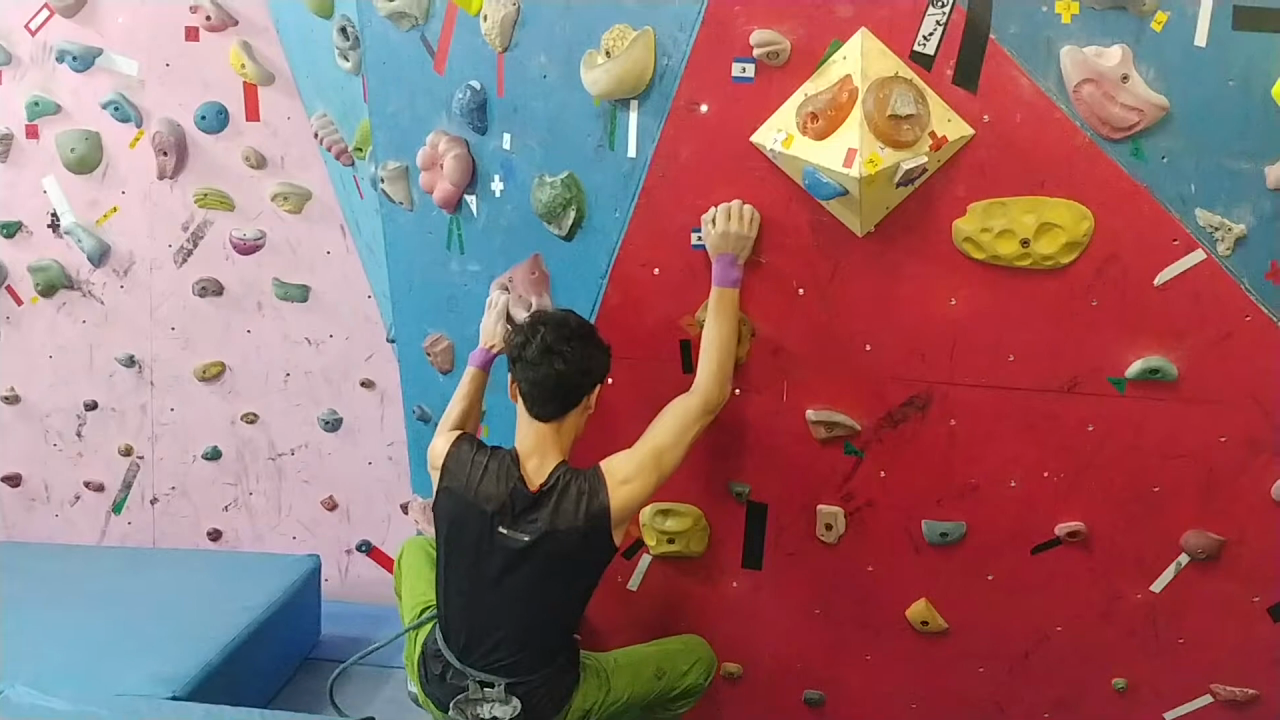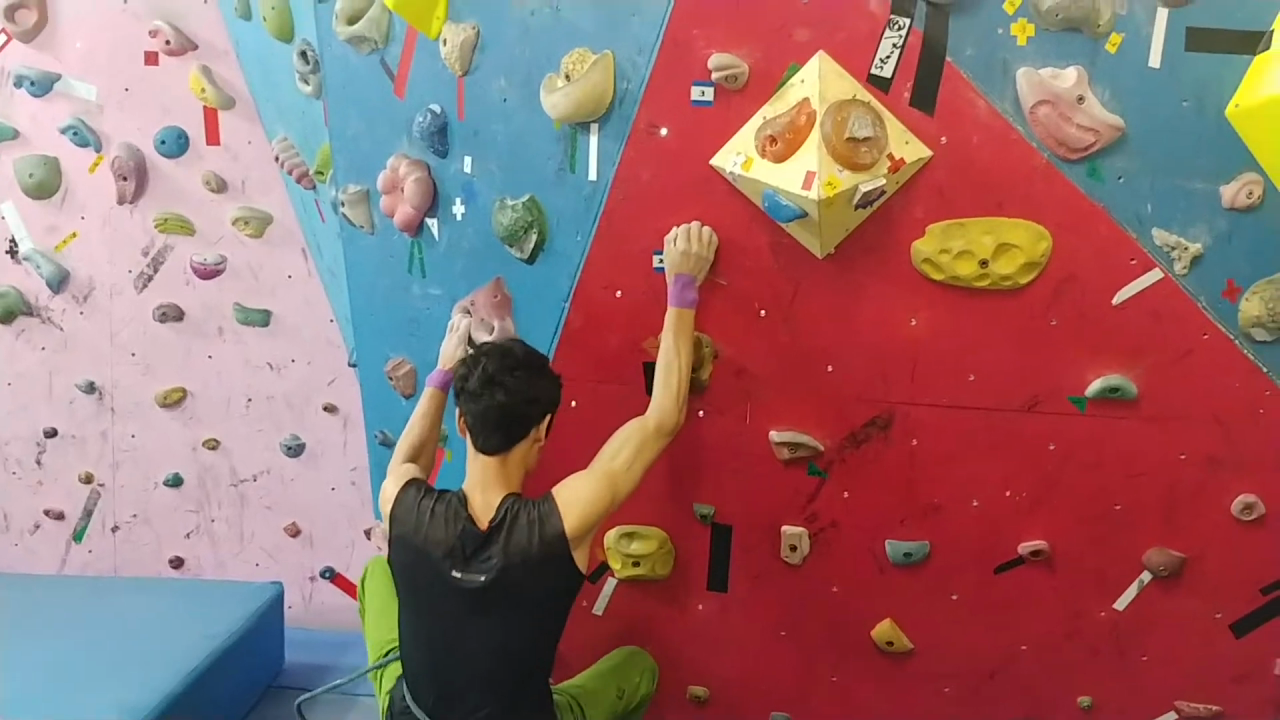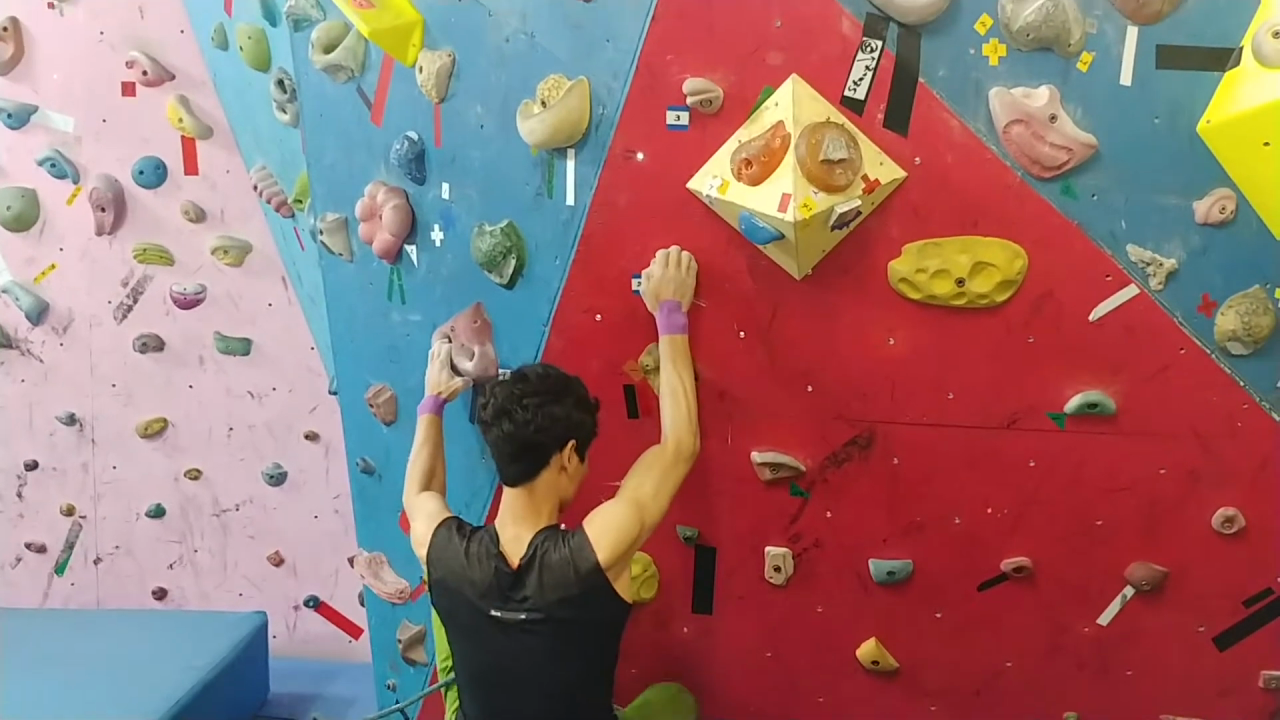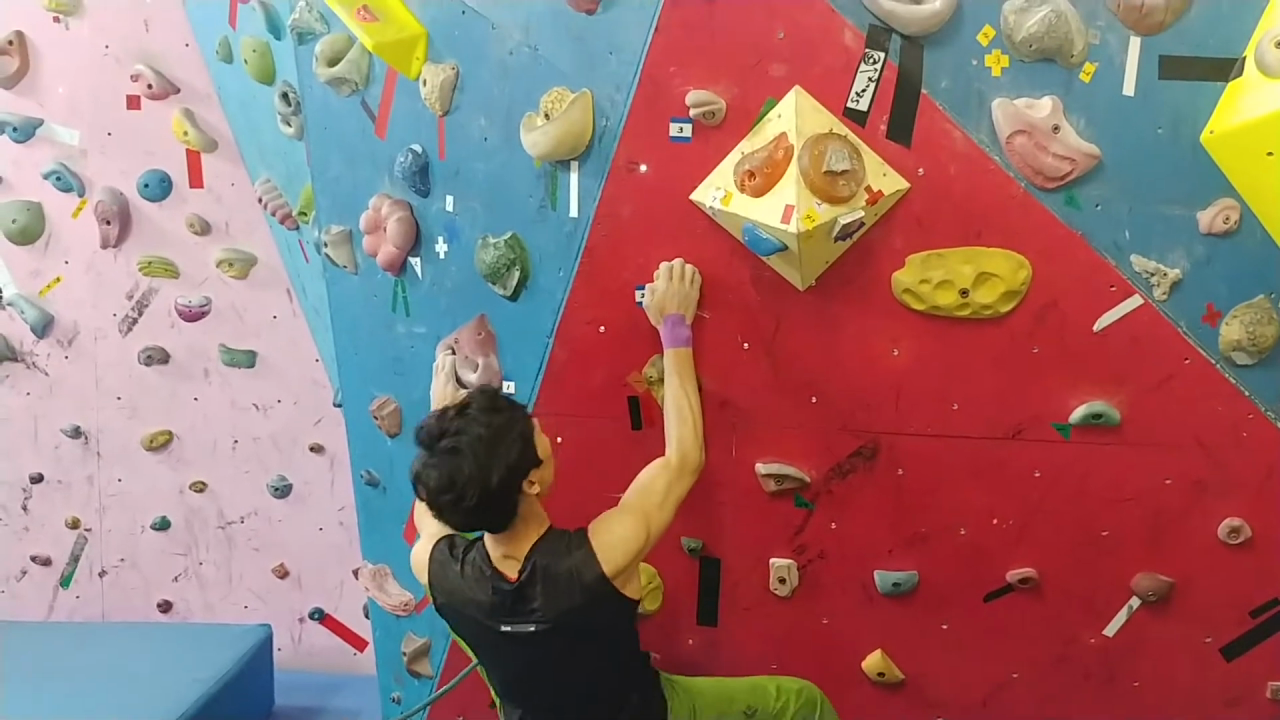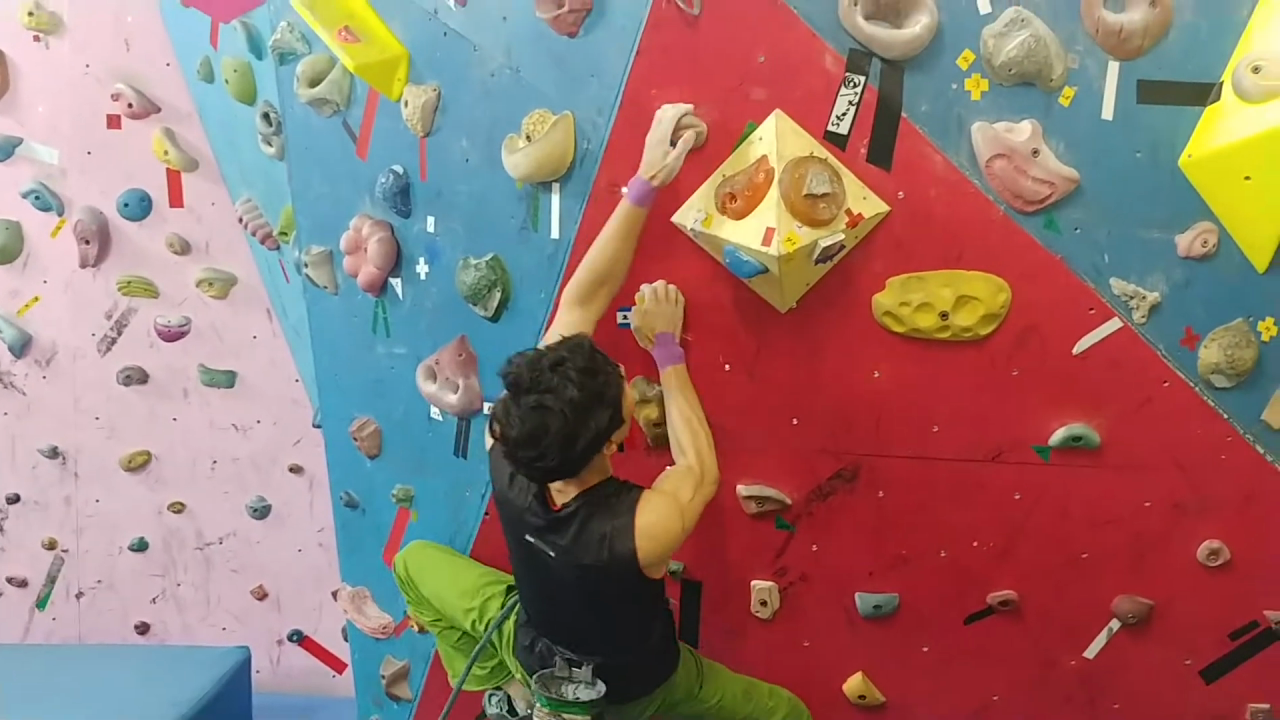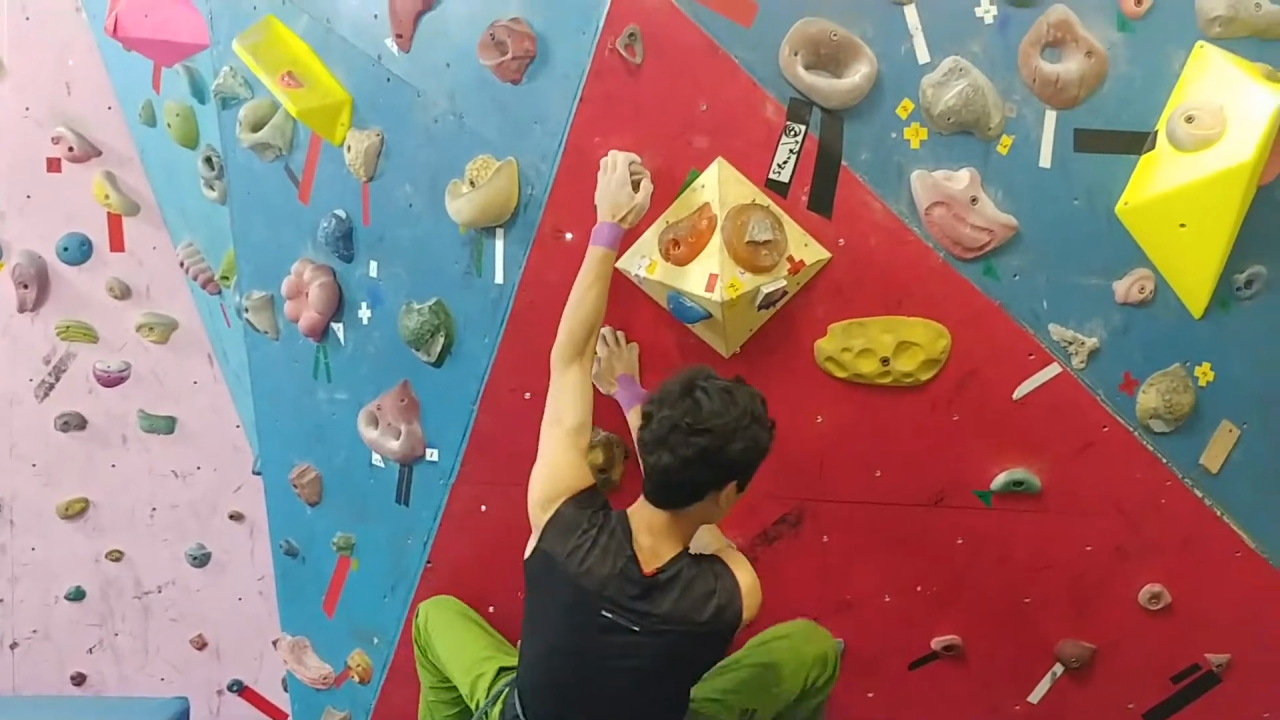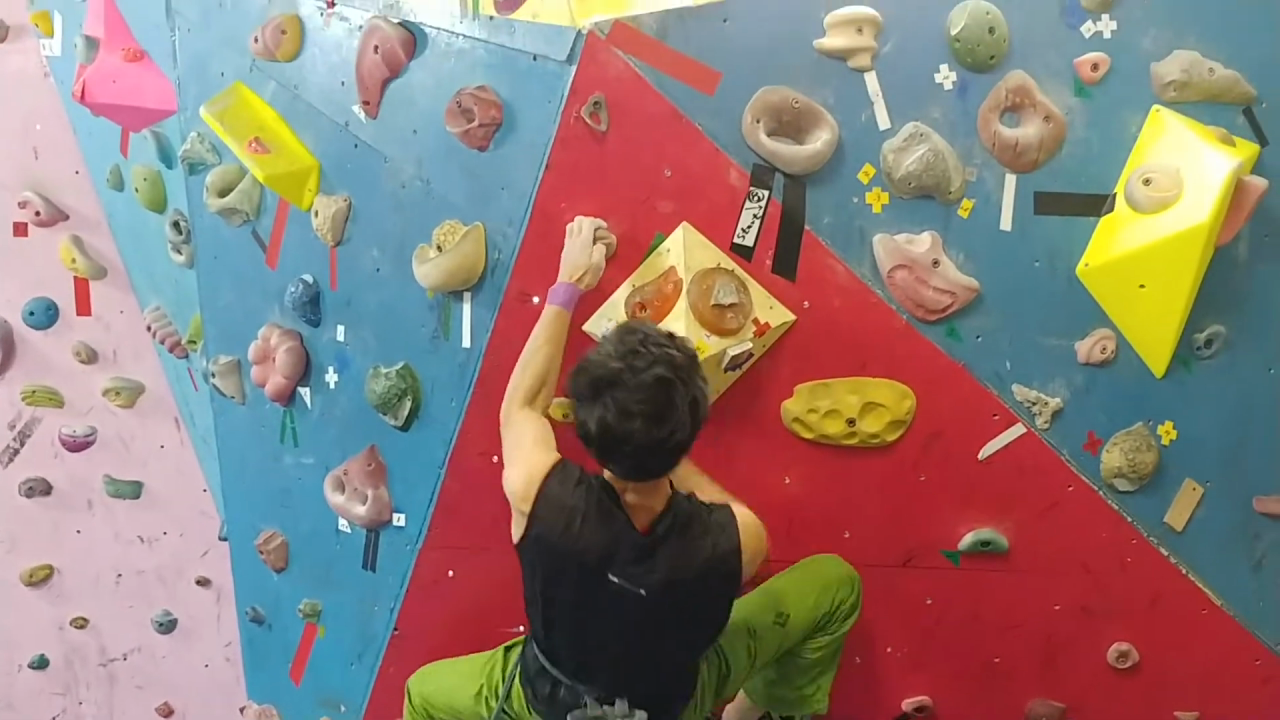
dt=0.7s
person 1, frame 1
left shoulder: (454, 464)
right shoulder: (607, 495)
right elbow: (708, 396)
left wrist: (484, 352)
right wrist: (726, 267)
left knee: (416, 550)
right knee: (697, 660)
person 1, frame 2
left shoulder: (404, 509)
right shoulder: (562, 523)
left elbow: (405, 465)
right elbow: (664, 419)
left wrist: (442, 375)
right wrist: (682, 289)
right knee: (638, 667)
person 1, frame 3
left shoulder: (444, 550)
right shoulder: (596, 554)
left elbow: (419, 495)
right elbow: (681, 446)
left wrist: (433, 401)
right wrist: (671, 315)
person 1, frame 4
left shoulder: (434, 566)
right shoulder: (601, 552)
left elbow: (435, 513)
right elbow: (684, 460)
left wrist: (442, 411)
right wrist: (674, 329)
person 1, frame 5
left shoulder: (508, 449)
right shoulder: (645, 526)
left elbow: (579, 302)
right elbow: (701, 473)
left wrist: (645, 183)
right wrist: (665, 348)
left hip: (536, 659)
left knee: (416, 564)
person 1, frame 6
left shoulder: (561, 516)
right shoulder: (735, 594)
left elbow: (568, 360)
right elbow: (688, 499)
left wrist: (609, 226)
right wrist: (628, 392)
left knee: (436, 618)
right knee: (814, 645)
person 1, frame 7
left shoulder: (538, 493)
right shoulder: (734, 536)
left elbow: (518, 406)
left wrist: (568, 285)
right wrist: (665, 448)
right knee: (835, 583)
